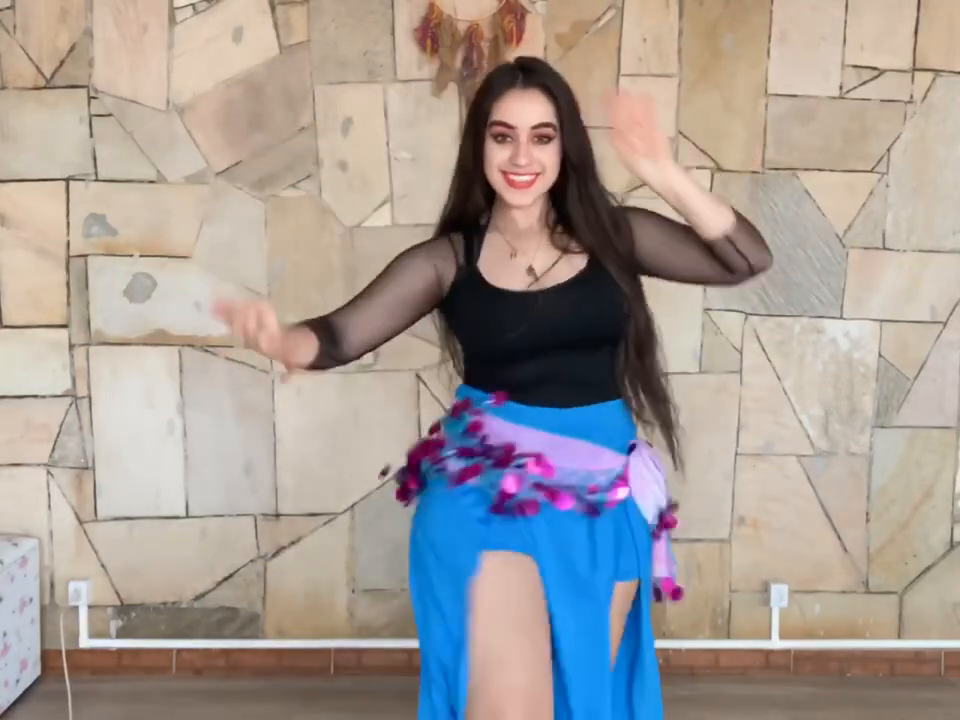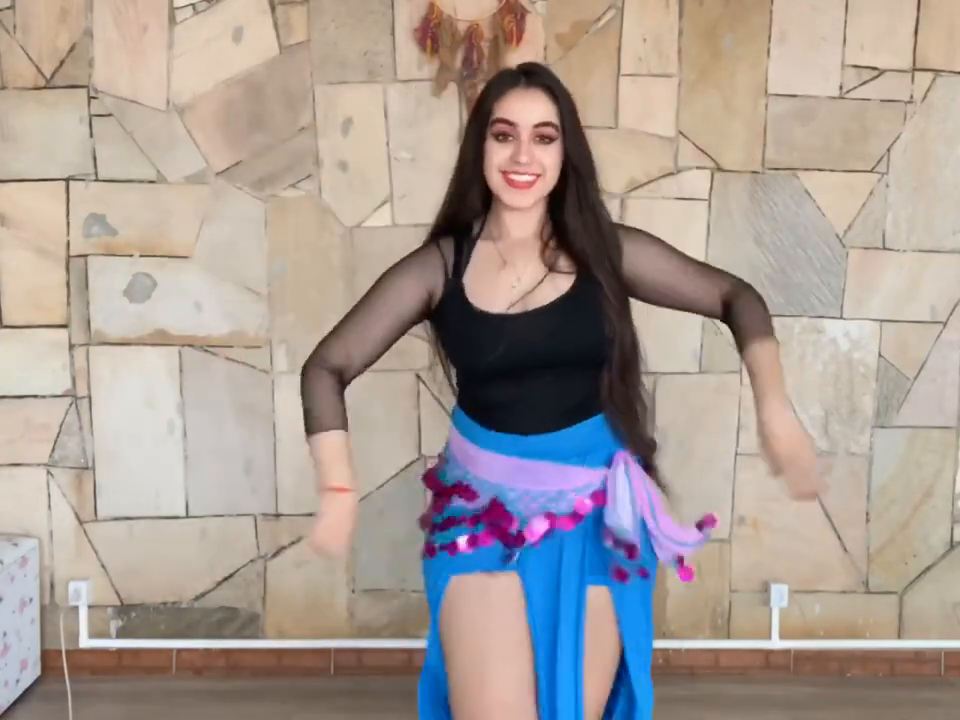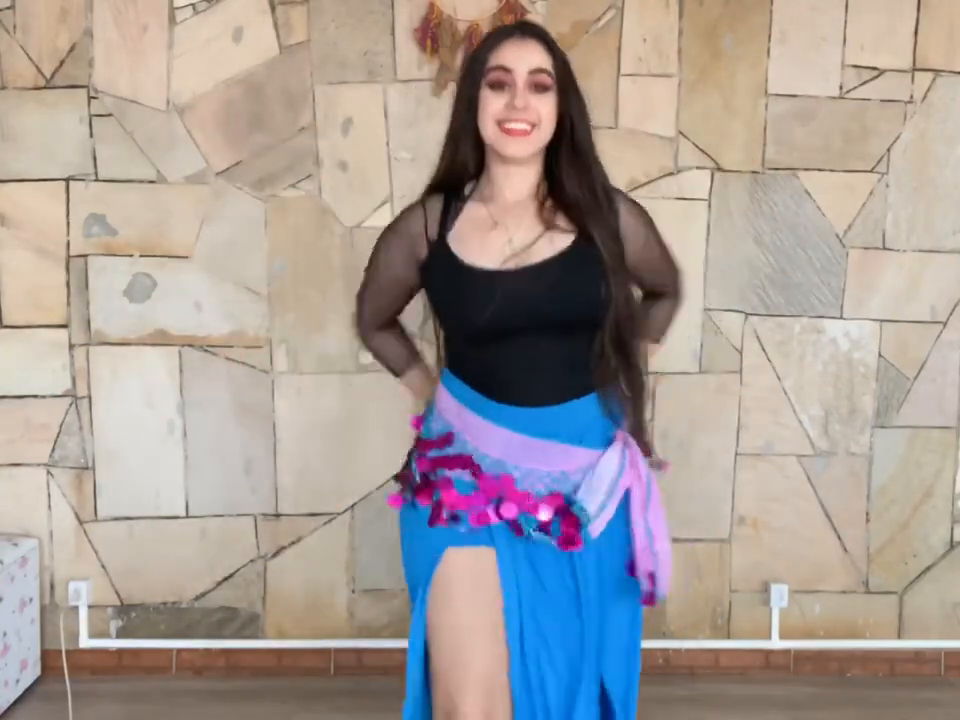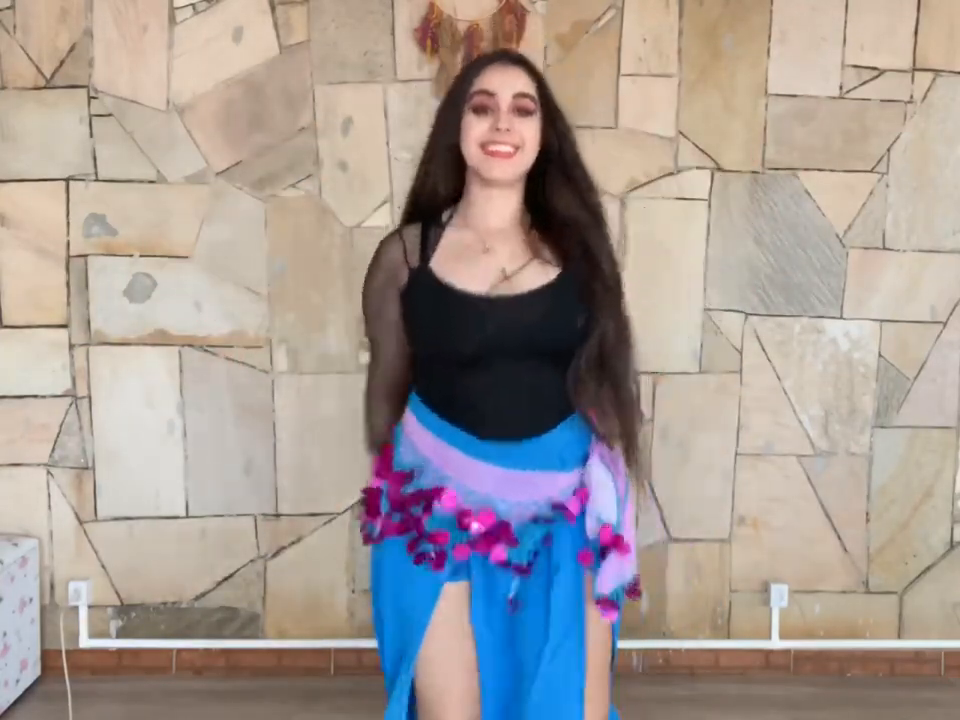
dt=0.2s
person 1, frame 1
left shoulder: (612, 235)
right shoulder: (448, 258)
left elbow: (748, 260)
right elbow: (340, 335)
left wrist: (661, 170)
right wrist: (279, 339)
left hip: (603, 503)
right hip: (486, 495)
person 1, frame 2
left shoulder: (609, 251)
right shoulder: (438, 266)
left elbow: (735, 296)
right elbow: (326, 366)
left wrist: (773, 405)
right wrist: (336, 487)
left hip: (600, 514)
right hip: (485, 516)
person 1, frame 3
left shoulder: (603, 216)
right shoulder: (428, 226)
left elbow: (663, 289)
right elbow: (375, 319)
left hip: (586, 492)
right hip: (467, 485)
person 1, frame 4
left shoulder: (578, 244)
right shoulder: (405, 255)
right elbow: (387, 384)
right wrist: (387, 473)
left hip: (559, 510)
right hip: (439, 509)
